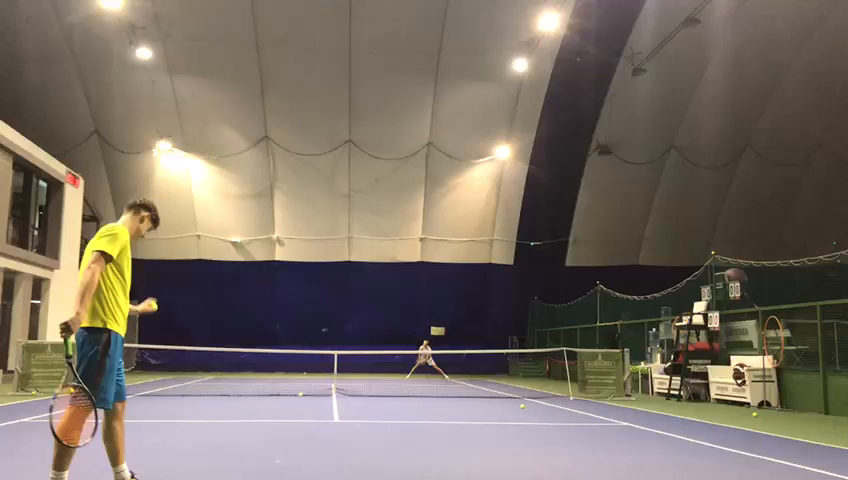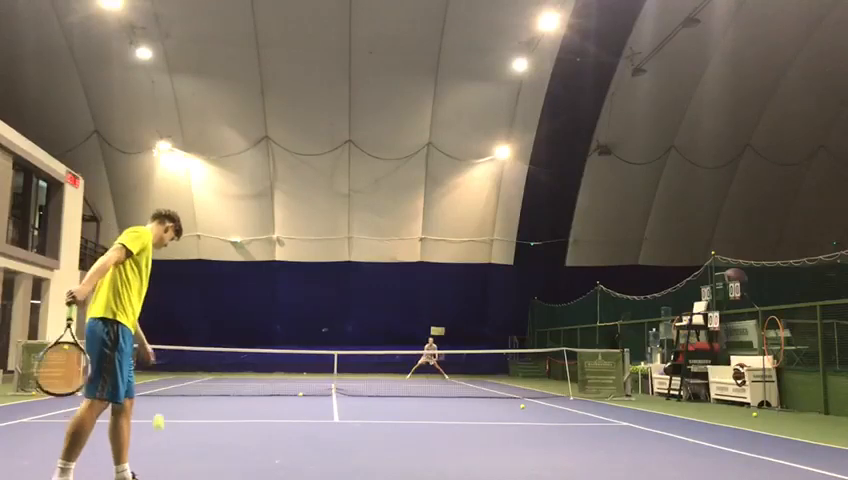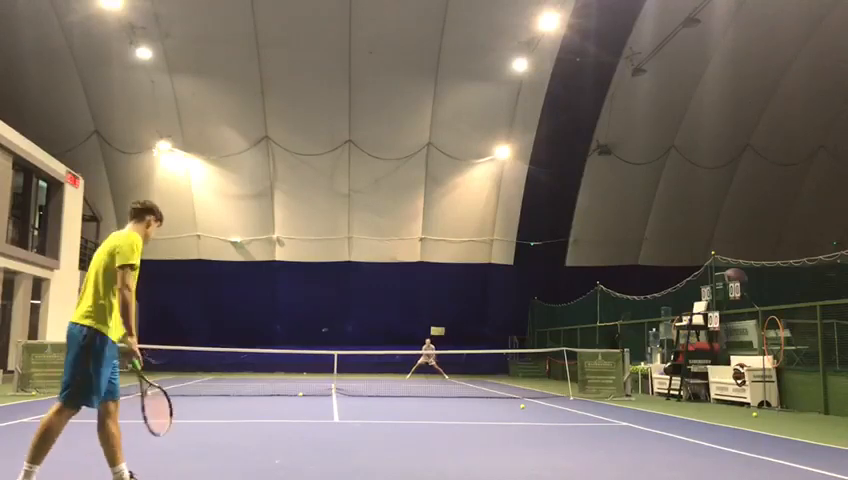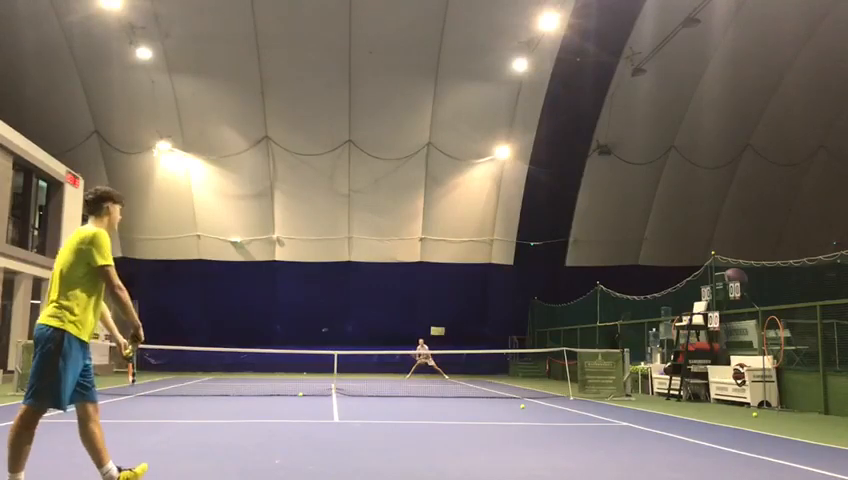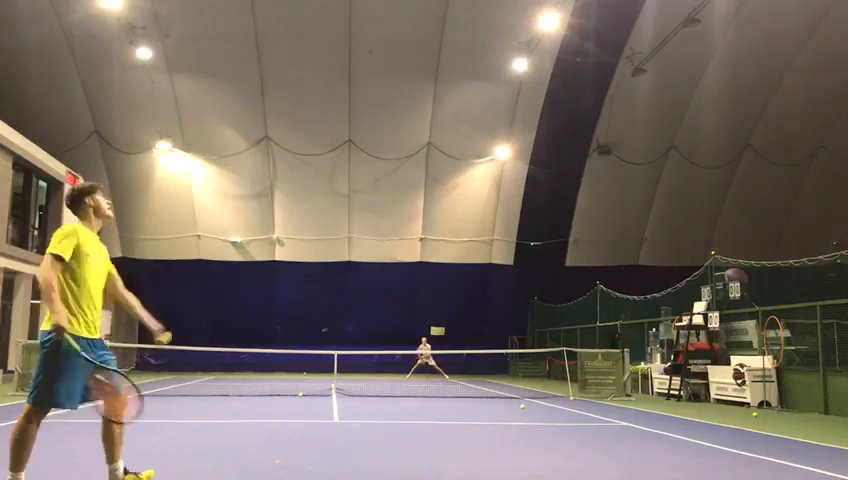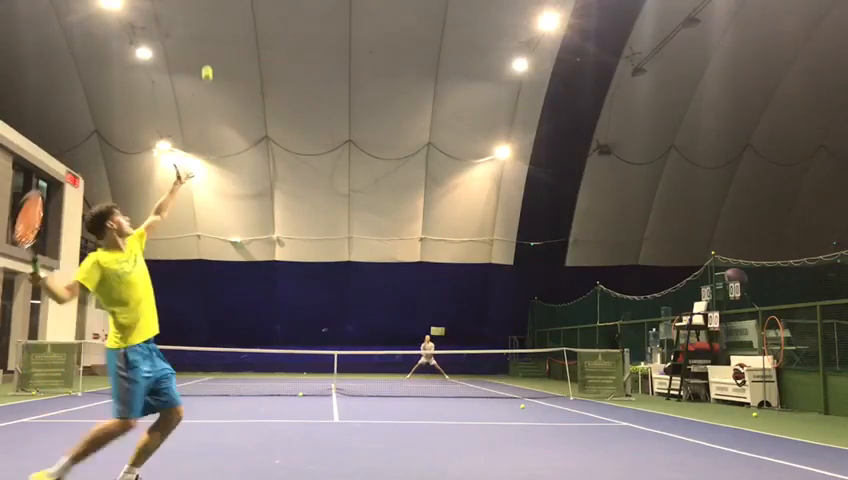
dt=0.4s
person 1, frame 1
left shoulder: (118, 240)
right shoulder: (115, 232)
right elbow: (91, 270)
left wrist: (137, 309)
right wrist: (77, 313)
left hip: (109, 332)
right hip: (101, 331)
left knee: (116, 406)
person 1, frame 2
left shoulder: (142, 244)
right shoulder: (140, 234)
right elbow: (109, 257)
left wrist: (143, 342)
right wrist: (84, 286)
left hip: (119, 328)
right hip: (111, 325)
left knee: (124, 404)
right knee: (97, 401)
person 1, frame 3
left shoulder: (116, 240)
right shoulder: (130, 240)
right elbow: (125, 289)
left wrist: (130, 342)
right wrist: (133, 336)
left hip: (102, 335)
right hip: (93, 332)
left knee: (109, 408)
right knee: (68, 406)
person 1, frame 4
left shoulder: (87, 238)
right shoulder: (95, 236)
left elbow: (97, 298)
right elbow: (114, 288)
left wrist: (117, 336)
right wrist: (136, 324)
left hip: (76, 338)
right hip: (61, 333)
left knee: (89, 409)
right knee: (35, 408)
person 1, frame 5
left shoulder: (99, 248)
right shoulder: (70, 233)
left elbow: (120, 292)
right elbow: (46, 271)
left wrist: (149, 321)
right wrist: (58, 311)
left hip: (92, 339)
right hip: (63, 337)
right knee: (38, 408)
person 1, frame 6
left shoulder: (132, 245)
right shoulder: (98, 261)
left elbow: (158, 215)
right elbow: (65, 295)
left wrist: (176, 185)
right wrist: (41, 280)
left hip: (150, 347)
right hip: (128, 352)
left knee: (175, 414)
right knee: (124, 422)
